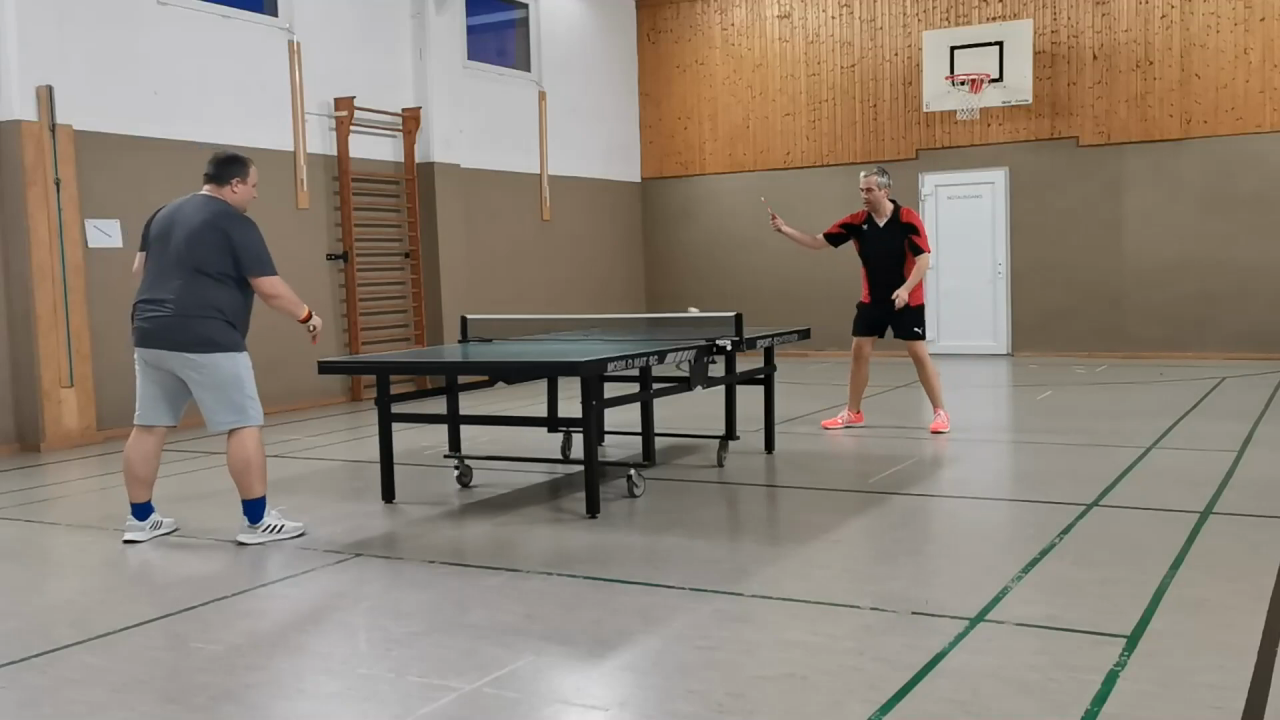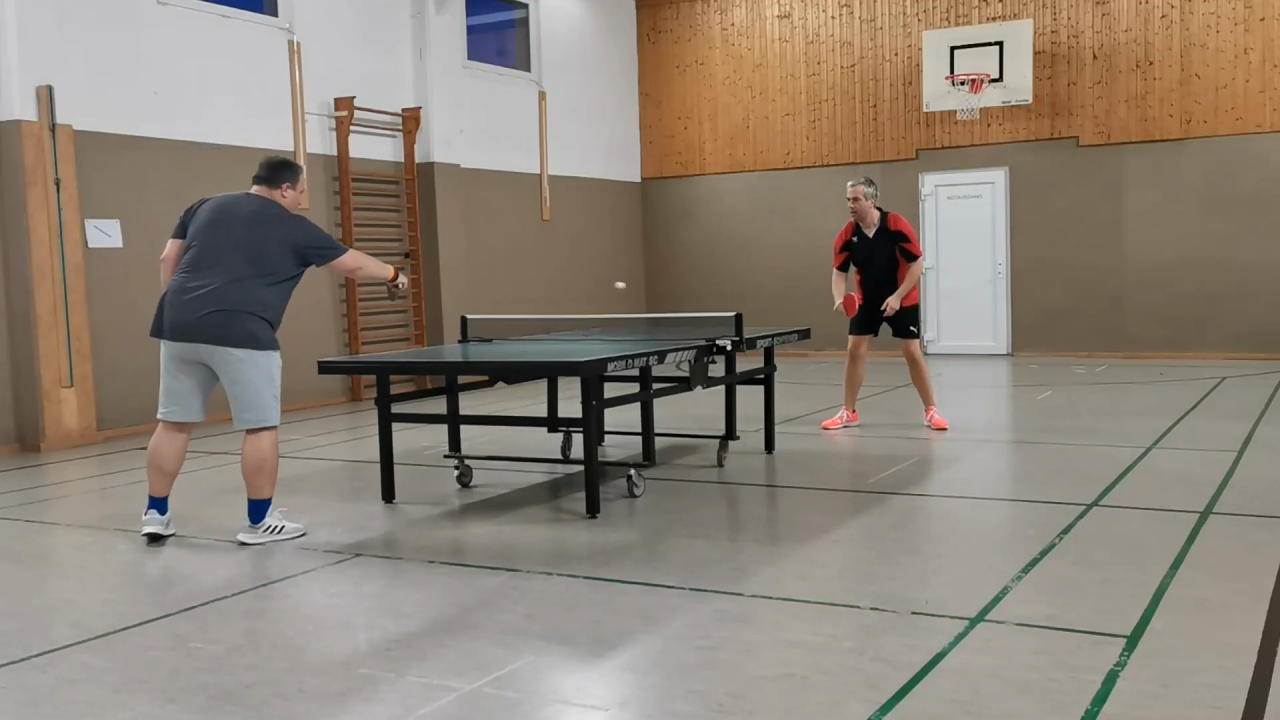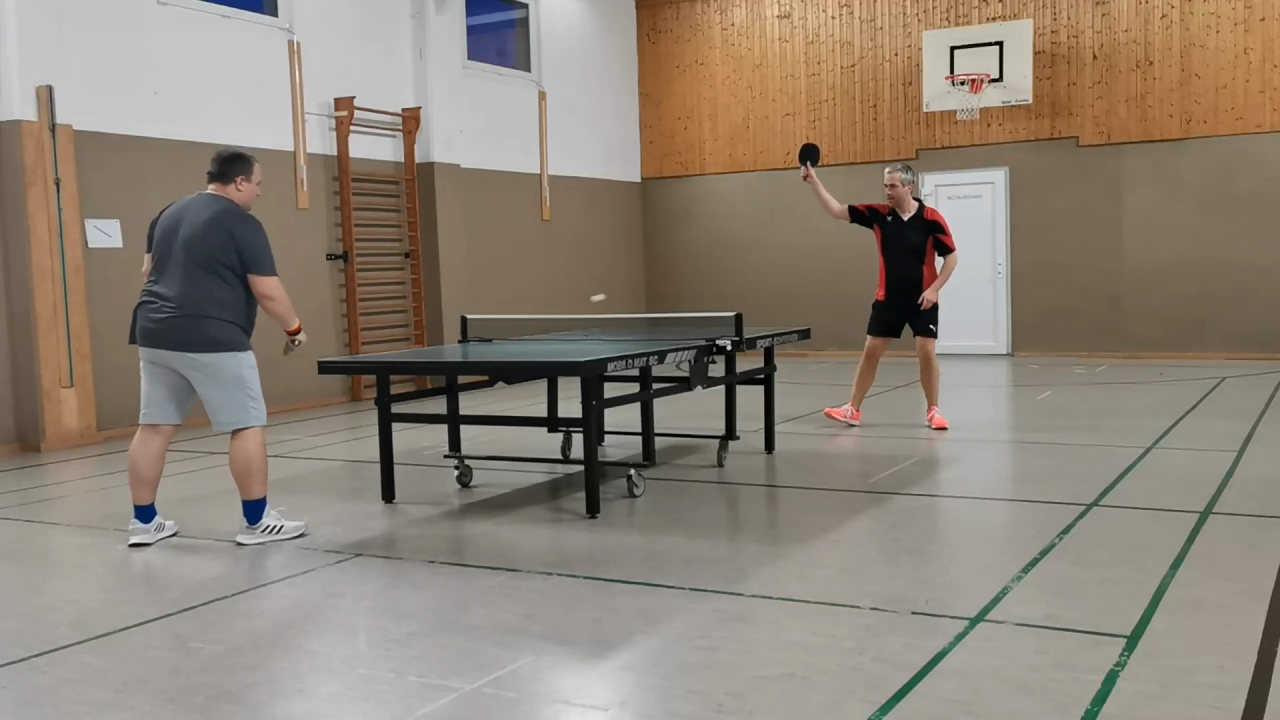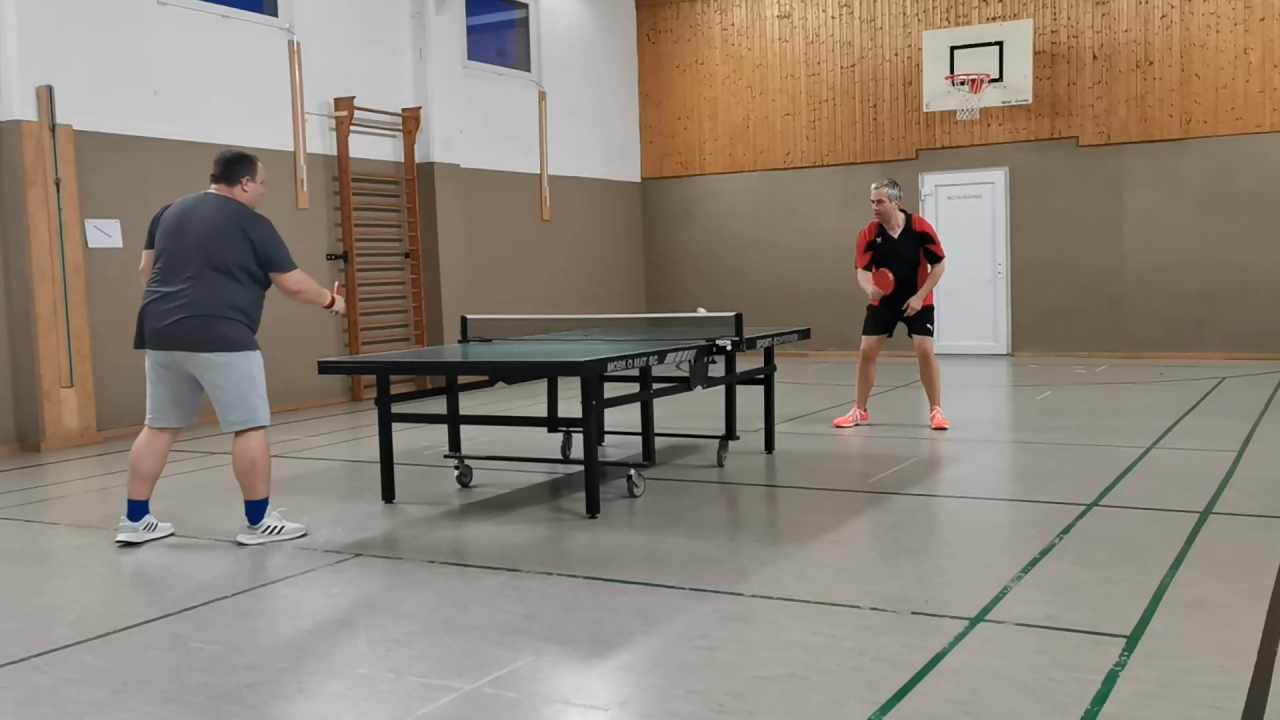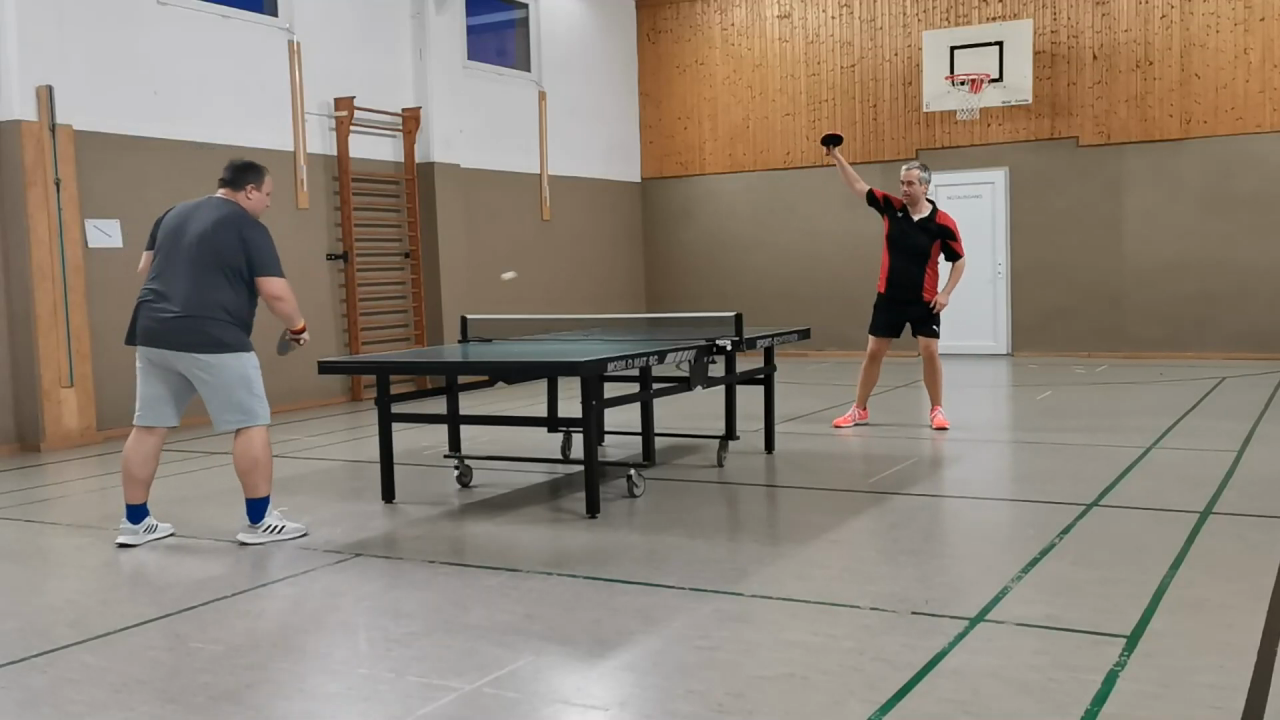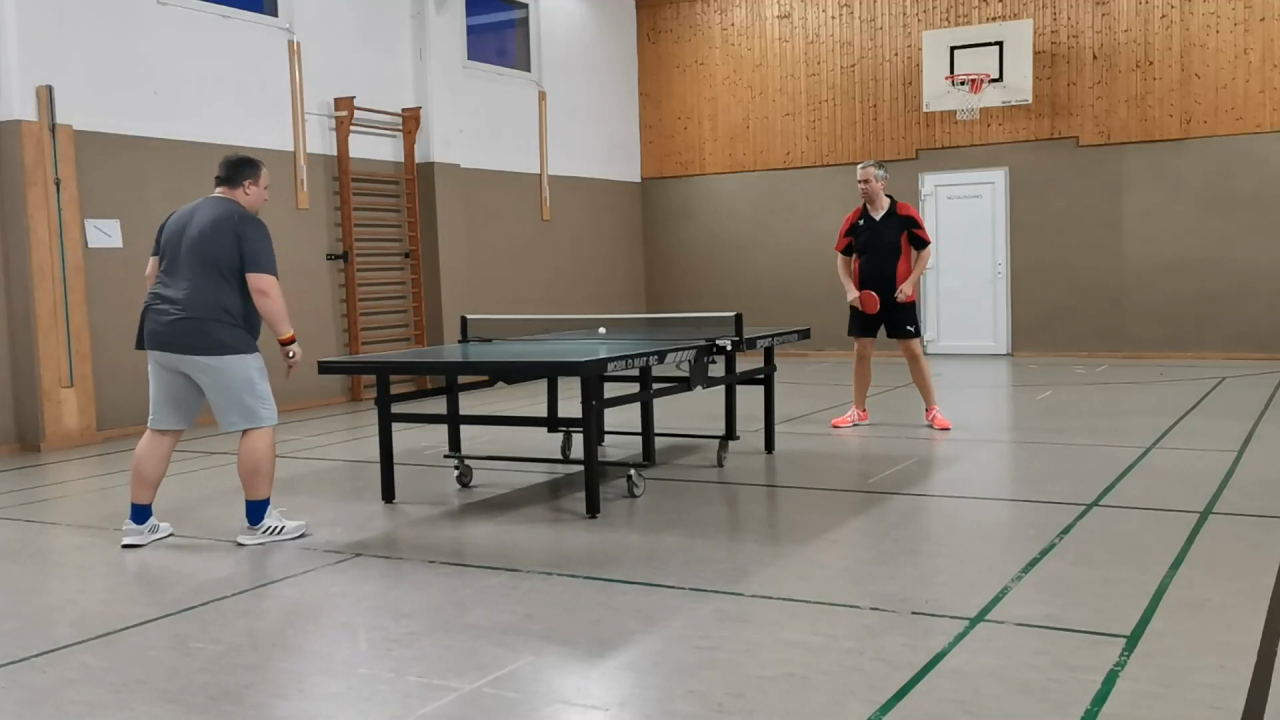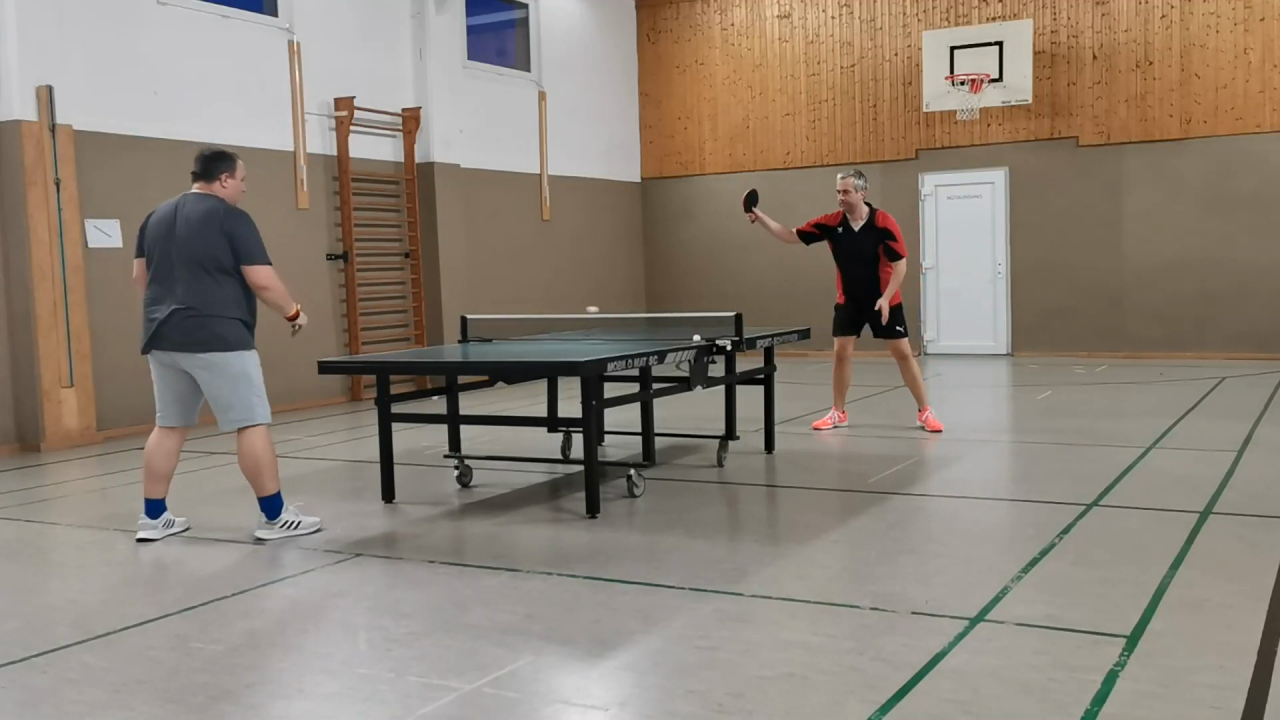
dt=0.7s
person 1, frame 1
left shoulder: (164, 213)
right shoulder: (237, 225)
left elbow: (141, 268)
right elbow: (271, 289)
right wrist: (306, 315)
left hip: (152, 335)
right hip: (207, 340)
left knee: (148, 426)
right knee: (244, 425)
left ankle: (140, 518)
right ankle: (257, 521)
person 1, frame 2
left shoulder: (204, 207)
right shoulder: (292, 227)
left elbow: (168, 260)
right elbow: (351, 264)
right wrist: (392, 274)
left hip: (181, 329)
right hip: (240, 335)
left knee: (174, 423)
right knee: (261, 426)
left ankle: (156, 514)
right ankle: (259, 521)
person 1, frame 3
left shoulder: (170, 213)
right shoulder: (242, 223)
left elbow: (149, 271)
right elbow: (268, 290)
right wrist: (294, 327)
left hip: (155, 335)
right hip: (213, 338)
left knee: (155, 427)
right knee: (247, 426)
left ankle: (144, 520)
right ankle: (257, 521)
person 1, frame 4
left shoulder: (169, 213)
right shoulder: (252, 225)
left elbow: (145, 269)
right elbow: (293, 284)
right wrist: (331, 299)
left hip: (162, 337)
right hip: (220, 338)
left knee: (159, 427)
right knee: (250, 427)
left ankle: (135, 520)
right ankle: (258, 521)
person 1, frame 5
left shoulder: (173, 215)
right shoulder: (249, 228)
left elbow: (145, 269)
right elbow: (277, 293)
right wrist: (298, 327)
left hip: (154, 336)
right hip: (214, 341)
left knee: (149, 427)
right knee: (252, 424)
left ankle: (136, 521)
right ankle: (260, 521)
person 1, frame 6
left shoulder: (178, 217)
right shoulder: (247, 225)
left elbow: (152, 275)
right elbow: (263, 290)
right wrist: (287, 338)
left hip: (163, 339)
right hip: (220, 342)
left knee: (161, 429)
right knee: (258, 426)
left ankle: (138, 522)
right ankle: (259, 521)
person 1, frame 7
left shoulder: (156, 217)
right shoulder: (233, 218)
left elbow: (140, 277)
right elbow: (262, 282)
right wrist: (293, 313)
left hip: (164, 339)
right hip: (219, 338)
left knee: (169, 426)
right knee: (252, 423)
left ankle: (153, 517)
right ankle: (274, 516)
person 2, frame 1
left shoulder: (908, 219)
right shoulder: (856, 222)
left elbow: (923, 259)
right elbow: (820, 241)
left wrist: (905, 289)
right wrist: (787, 230)
left hip: (906, 301)
right hip: (872, 301)
left knee: (919, 354)
right knee: (860, 352)
left ankle: (940, 413)
right ankle: (853, 412)
person 2, frame 2
left shoulder: (897, 226)
right shoulder: (846, 235)
left elbow: (917, 265)
right elbow: (839, 273)
left wrist: (897, 297)
right wrist: (840, 298)
left hip: (902, 301)
right hip: (866, 302)
left knee: (913, 354)
right knee: (855, 352)
left ankle: (931, 411)
right ankle: (848, 412)
person 2, frame 3
left shoulder: (932, 219)
right shoulder: (879, 214)
left elbow: (951, 258)
right elbow: (838, 210)
left wrist: (934, 289)
right wrist: (813, 180)
left hip: (922, 300)
right hip: (888, 299)
left knee: (926, 352)
right knee: (871, 352)
left ankle: (933, 411)
right ankle: (852, 409)
person 2, frame 4
left shoulder: (921, 228)
right shoulder: (868, 234)
left elbow: (939, 265)
right elbow: (863, 273)
left wrist: (919, 297)
right wrist: (870, 288)
left hip: (918, 301)
right hip: (882, 303)
left knee: (925, 351)
right knee: (867, 353)
left ankle: (935, 411)
right ankle: (860, 410)
person 2, frame 5
left shoulder: (943, 222)
right shoulder: (892, 207)
left elbow: (959, 261)
right elbow: (860, 187)
left wrist: (946, 293)
right wrist: (838, 158)
left hip: (924, 301)
right hip: (889, 298)
left knee: (930, 352)
right knee: (874, 353)
left ankle: (937, 410)
right ankle: (859, 409)
person 2, frame 6
left shoulder: (906, 214)
right shoulder: (854, 219)
left elbow: (924, 250)
right elbow: (843, 258)
left wrist: (910, 282)
right wrist: (850, 290)
left hip: (899, 298)
left knee: (913, 352)
right knee: (862, 352)
left ankle: (932, 410)
right ankle: (859, 410)
person 2, frame 7
left shoulder: (884, 222)
right shoulder: (831, 223)
left elbow: (900, 263)
right elbow: (793, 235)
left wrist: (886, 297)
right wrist: (762, 219)
left hip: (883, 302)
right hip: (848, 302)
left knee: (903, 352)
right knee: (841, 353)
left ankle: (925, 411)
right ankle: (838, 412)
